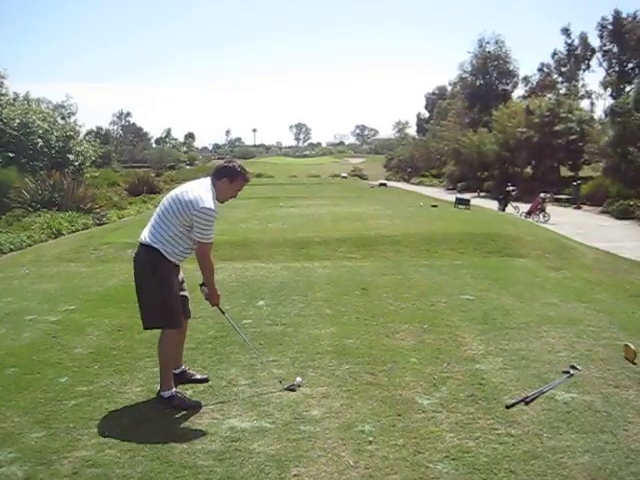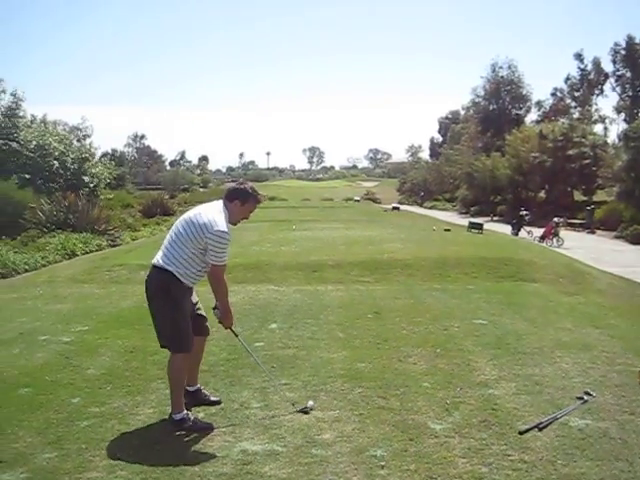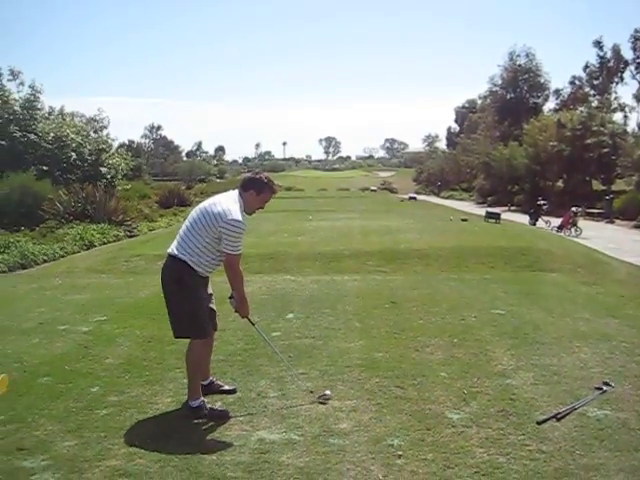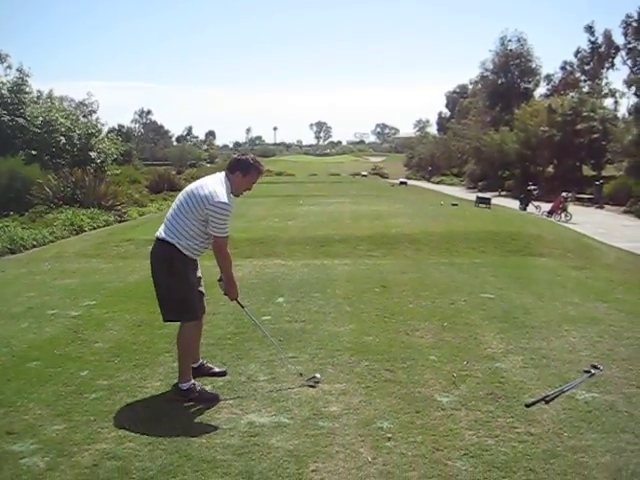
dt=0.4s
person 1, frame 1
left shoulder: (198, 188)
right shoulder: (205, 206)
left elbow: (198, 249)
right elbow: (204, 255)
left wrist: (207, 283)
right wrist: (211, 288)
left hip: (163, 258)
right hip: (155, 261)
left knee: (181, 316)
right knee: (171, 324)
left ankle: (177, 369)
right ankle: (167, 391)
person 1, frame 2
left shoulder: (209, 210)
right shoulder: (219, 229)
left elbow: (211, 271)
right elbow: (217, 277)
left wrist: (221, 306)
right wrist: (225, 311)
left hip: (175, 281)
right hip: (168, 283)
left knee: (199, 332)
right knee: (181, 347)
left ankle: (191, 389)
right ankle: (178, 414)
person 1, frame 3
left shoulder: (225, 200)
right shoulder: (233, 218)
left elbow: (227, 261)
right elbow: (233, 266)
left wrist: (236, 294)
right wrist: (241, 300)
left hip: (191, 270)
right hip: (183, 273)
left knee: (208, 329)
right knee: (200, 335)
left ankle: (205, 381)
right ankle: (194, 400)
person 1, frame 4
left shoulder: (212, 183)
right shoulder: (219, 200)
left elbow: (215, 243)
right elbow: (221, 249)
left wrist: (225, 277)
right wrist: (230, 281)
left hip: (180, 253)
right hip: (172, 256)
left knee: (197, 312)
right knee: (190, 317)
left ankle: (195, 363)
right ankle: (185, 383)
